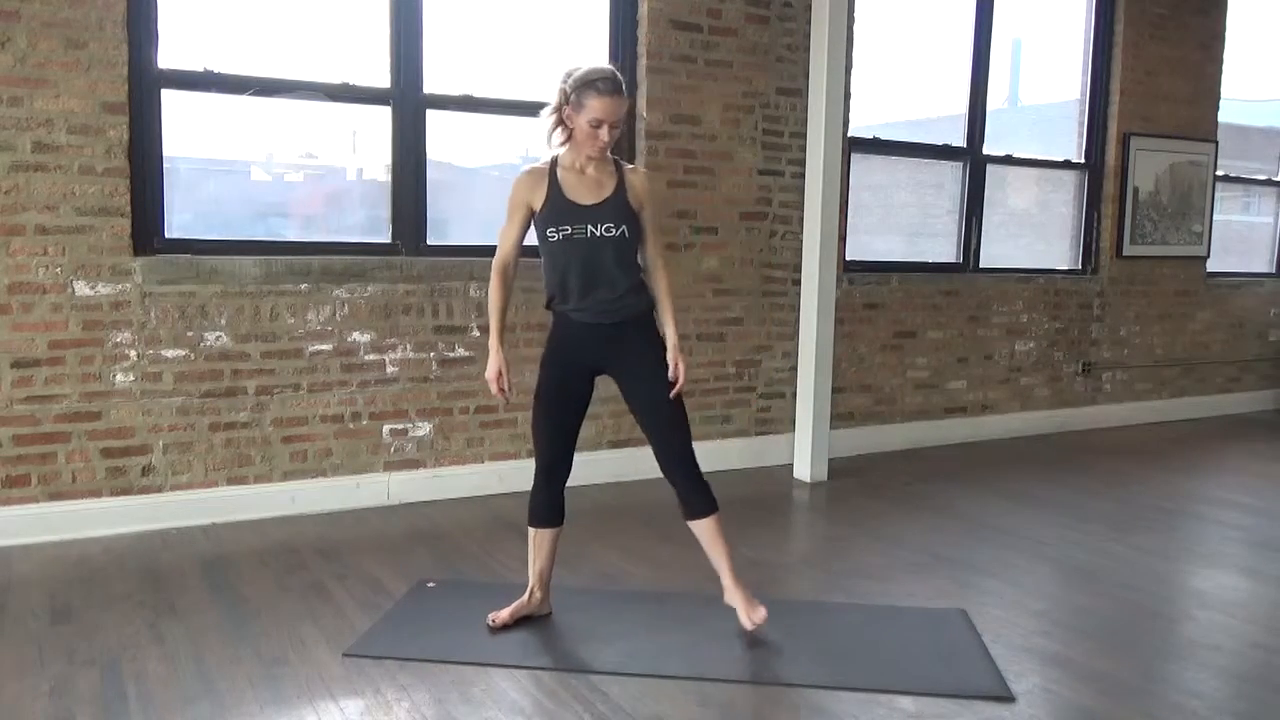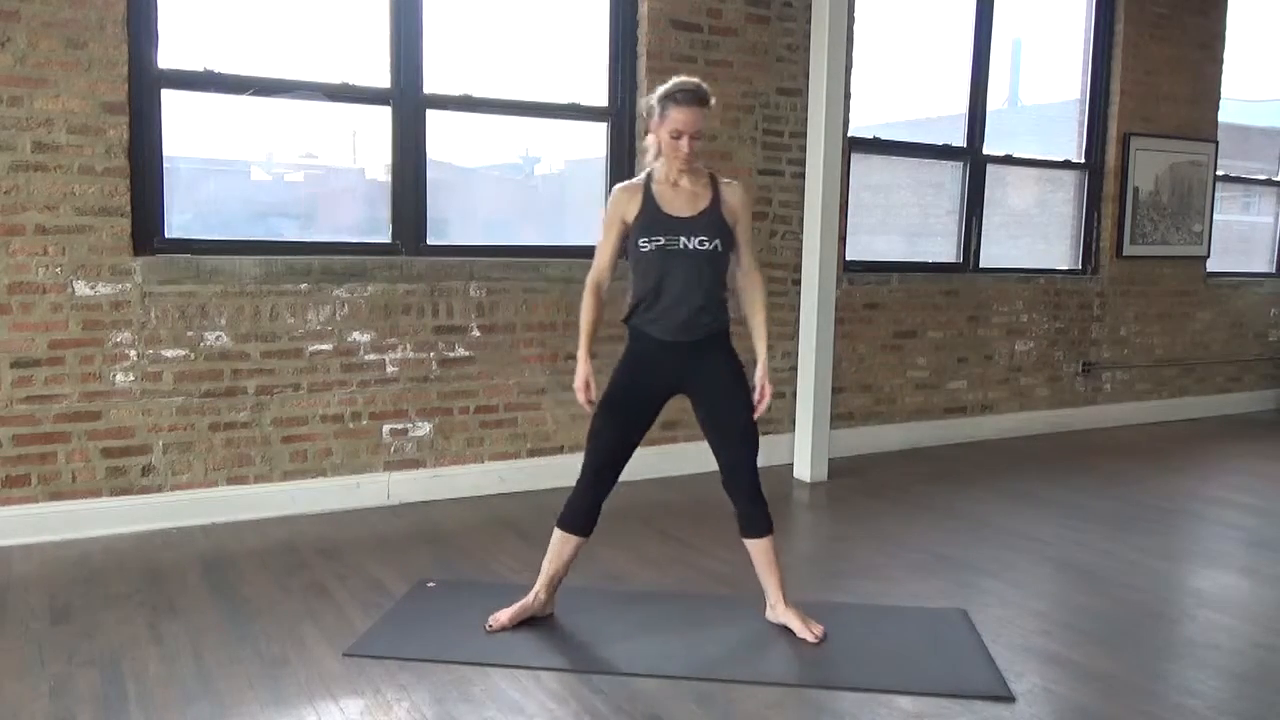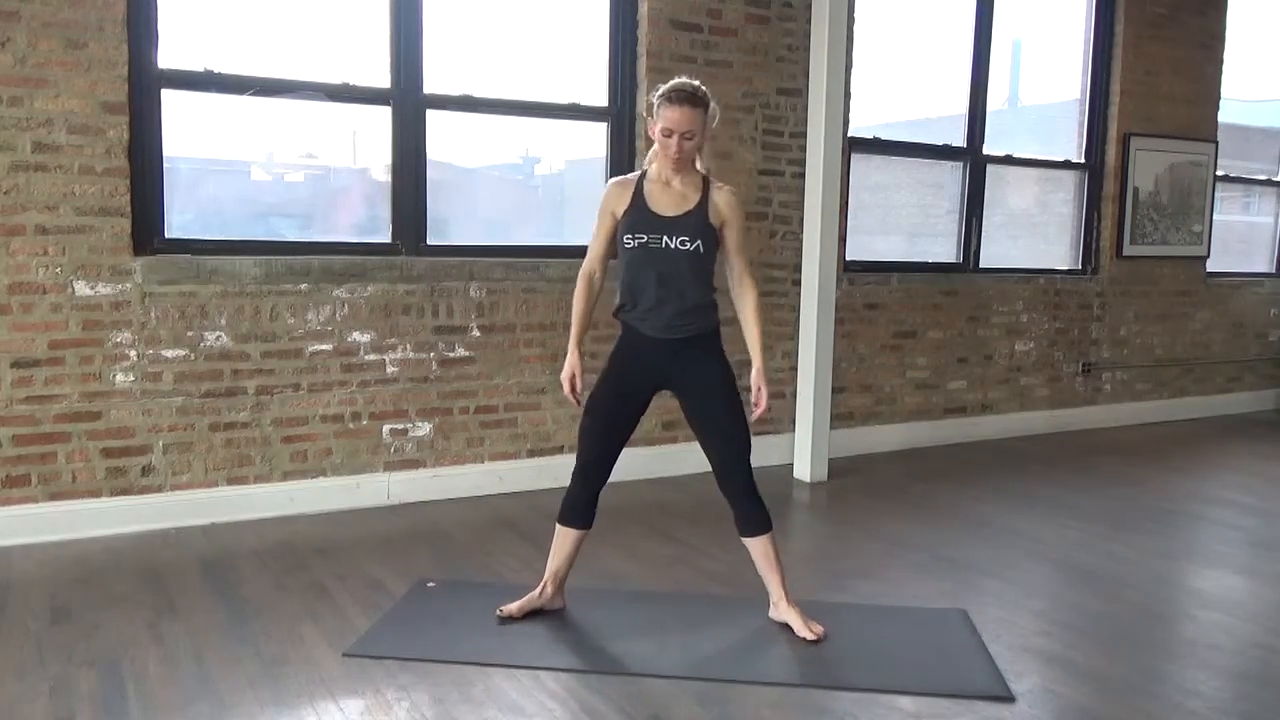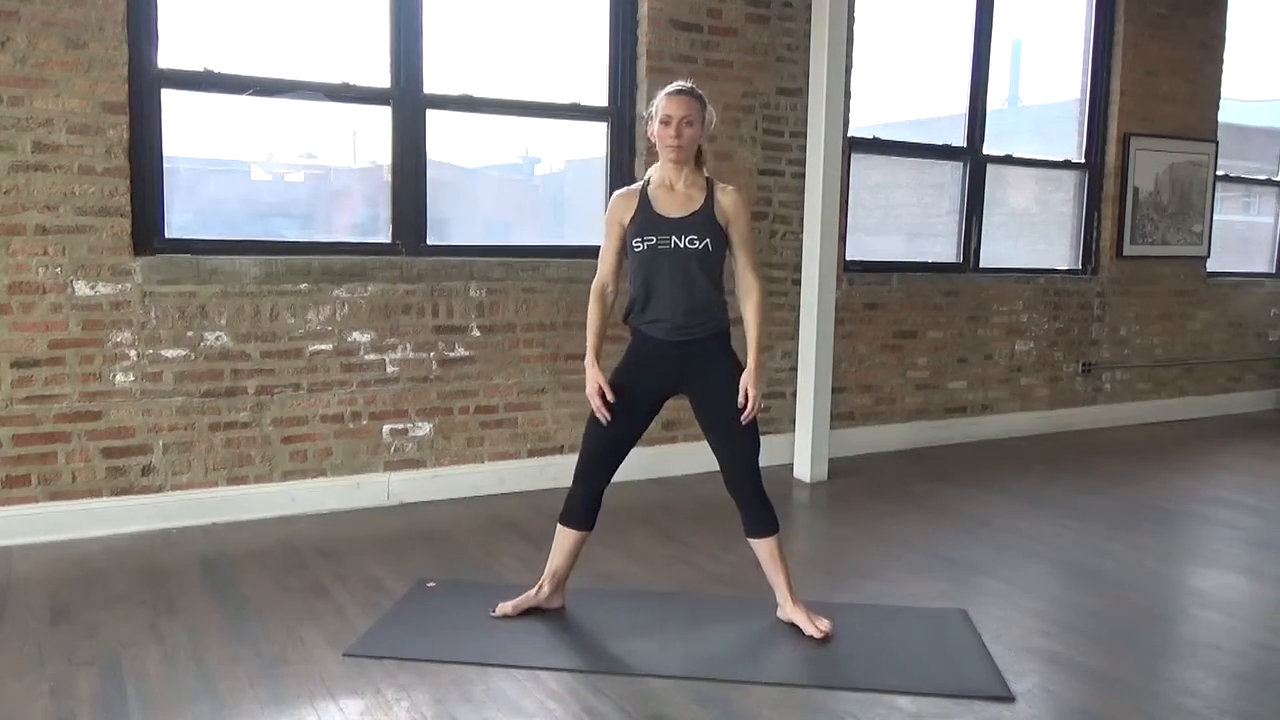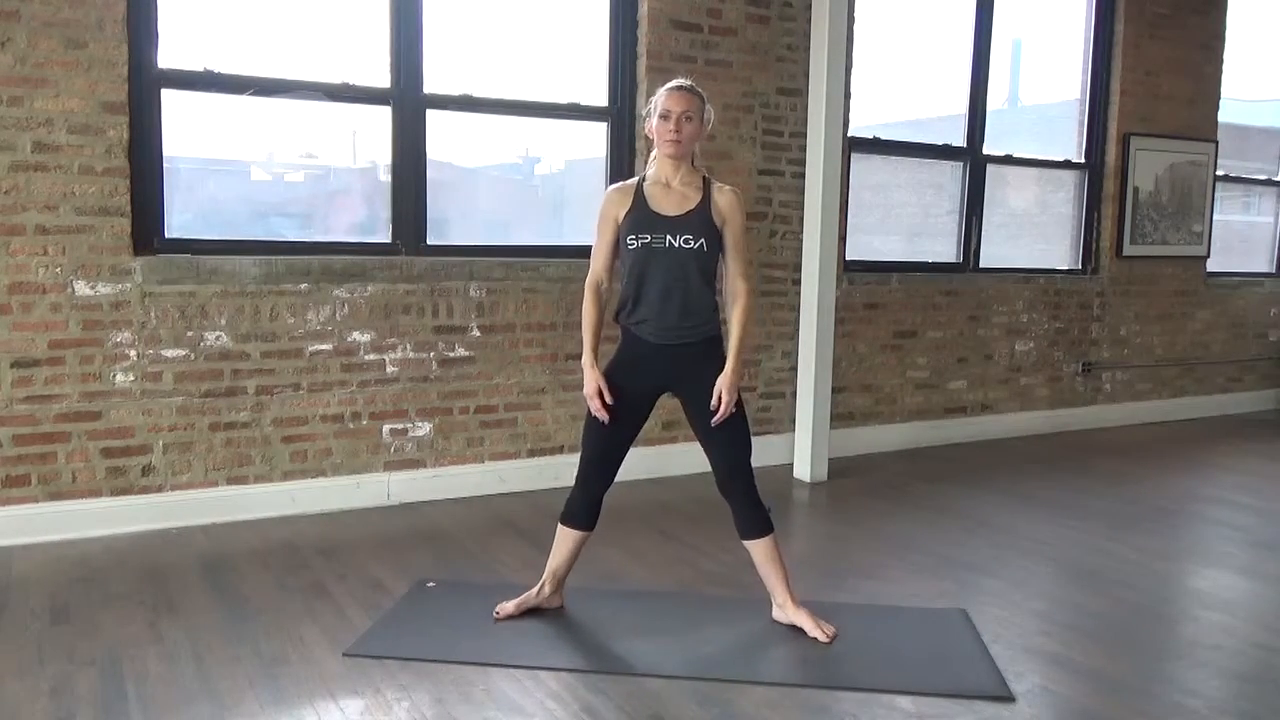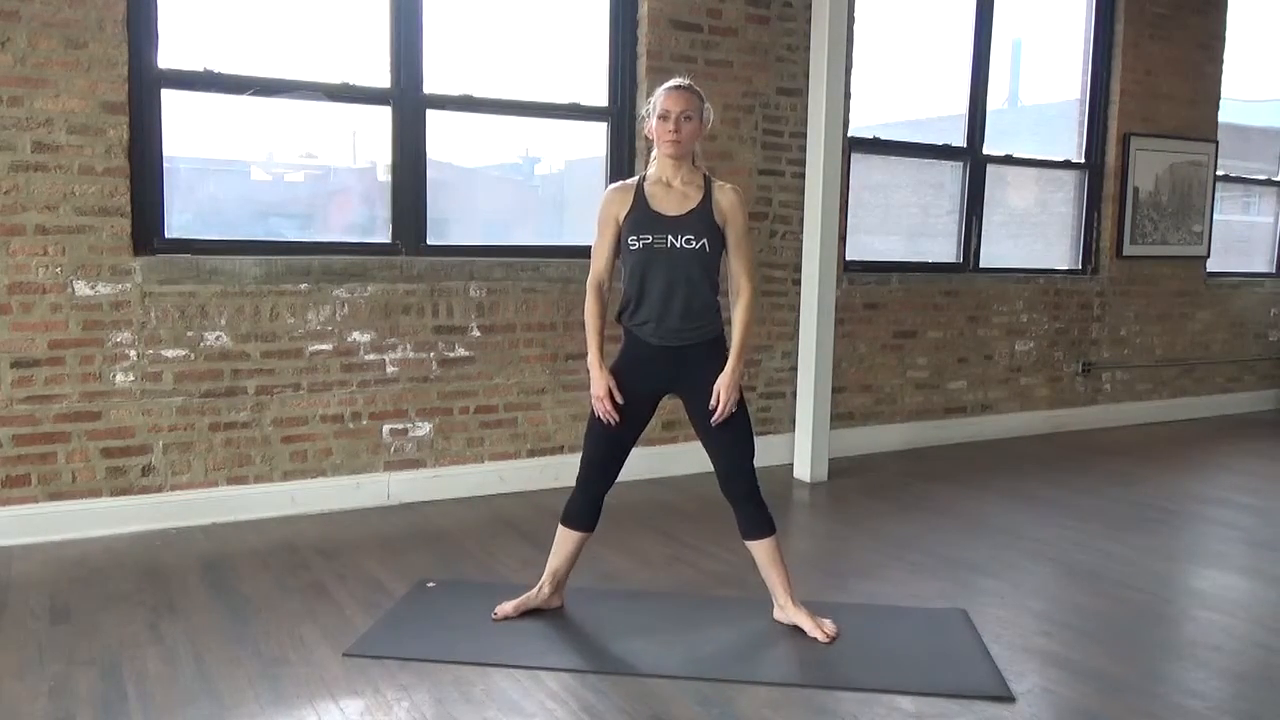
dt=0.5s
person 1, frame 1
left shoulder: (635, 182)
right shoulder: (534, 183)
left elbow: (653, 262)
right elbow: (503, 266)
left wrist: (672, 339)
right wrist: (495, 346)
left hip: (634, 336)
right hip: (570, 339)
left knee: (680, 462)
right knee: (550, 468)
left ankle: (732, 586)
right ankle: (535, 594)
person 1, frame 2
left shoulder: (730, 197)
right shoulder: (628, 197)
left elbow: (748, 278)
right elbow: (599, 279)
left wrist: (762, 359)
right wrist: (583, 357)
left hip: (712, 356)
right hip: (648, 354)
left knee: (743, 480)
right knee: (595, 476)
left ankle: (778, 603)
right ankle: (540, 595)
person 1, frame 3
left shoulder: (721, 201)
right shoulder: (620, 193)
left elbow: (741, 284)
right elbow: (592, 272)
left wrist: (758, 364)
right wrist: (573, 348)
left hip: (699, 353)
right hip: (635, 350)
left knee: (736, 477)
right knee: (588, 470)
left ankle: (782, 601)
right ankle: (550, 589)
person 1, frame 4
left shoulder: (726, 201)
right shoulder: (626, 202)
left elbow: (748, 285)
right elbow: (603, 285)
left wrist: (752, 364)
right wrist: (591, 362)
left hip: (710, 356)
right hip: (647, 354)
left knee: (745, 479)
right knee: (590, 470)
left ankle: (788, 602)
right ankle: (549, 588)
person 1, frame 5
left shoulder: (723, 201)
right shoulder: (620, 198)
left elbow: (738, 288)
right elbow: (596, 284)
left wrist: (732, 367)
right wrist: (589, 362)
left hip: (701, 357)
right hip: (636, 355)
left knee: (737, 482)
right knee: (591, 476)
left ankle: (785, 602)
right ankle: (548, 588)
person 1, frame 6
left shoulder: (724, 199)
right shoulder: (620, 198)
left elbow: (742, 288)
right elbow: (597, 284)
left wrist: (733, 367)
right wrist: (595, 365)
left hip: (704, 358)
right hip: (639, 356)
left knee: (740, 483)
right knee: (592, 476)
left ankle: (785, 603)
right ankle: (548, 589)
